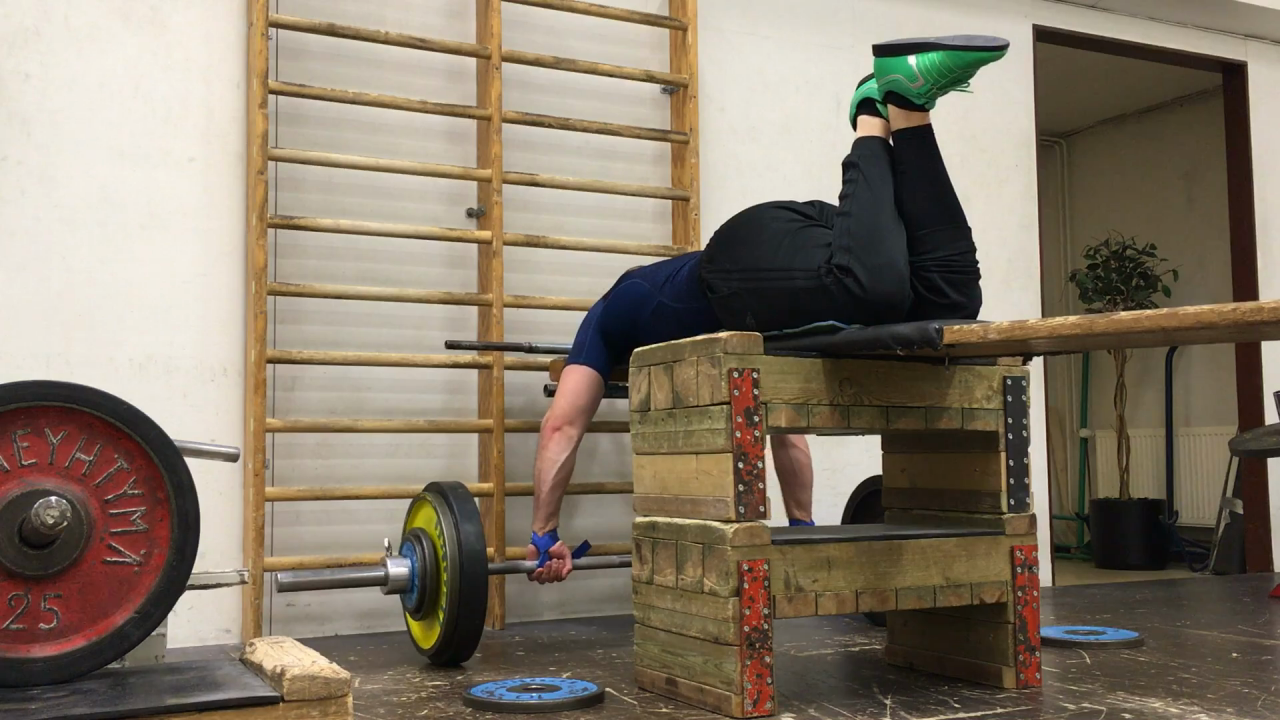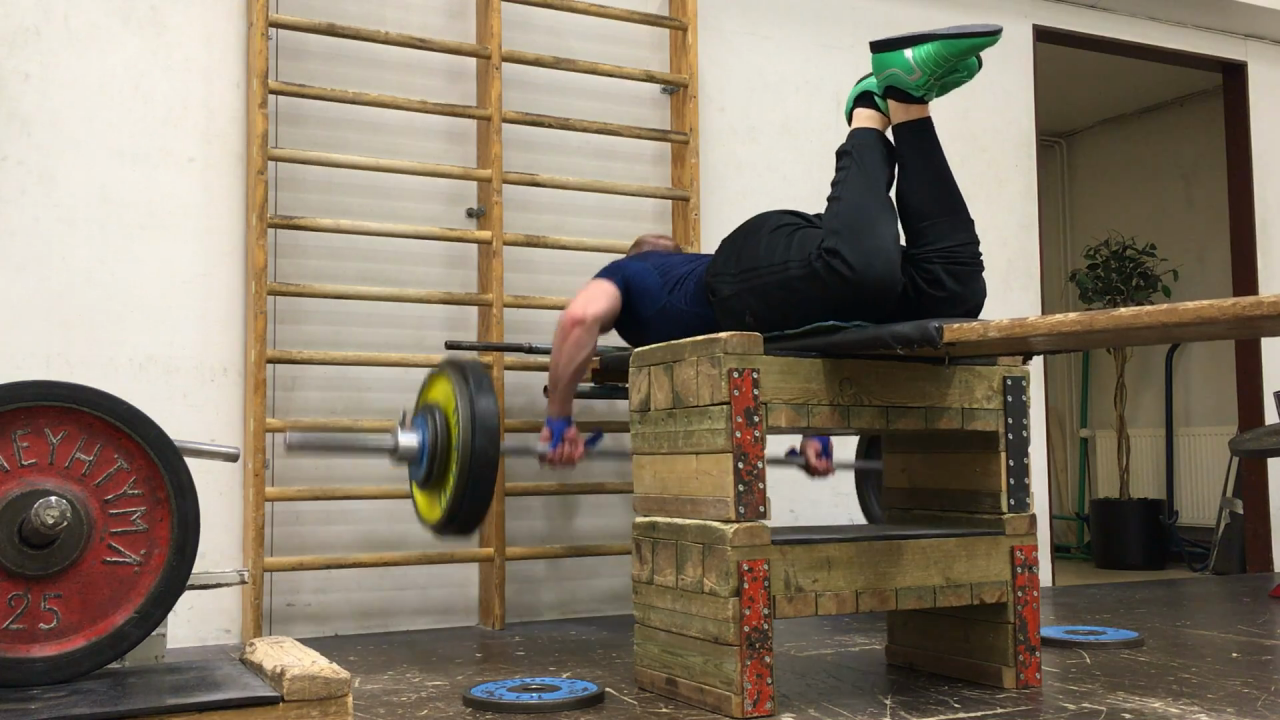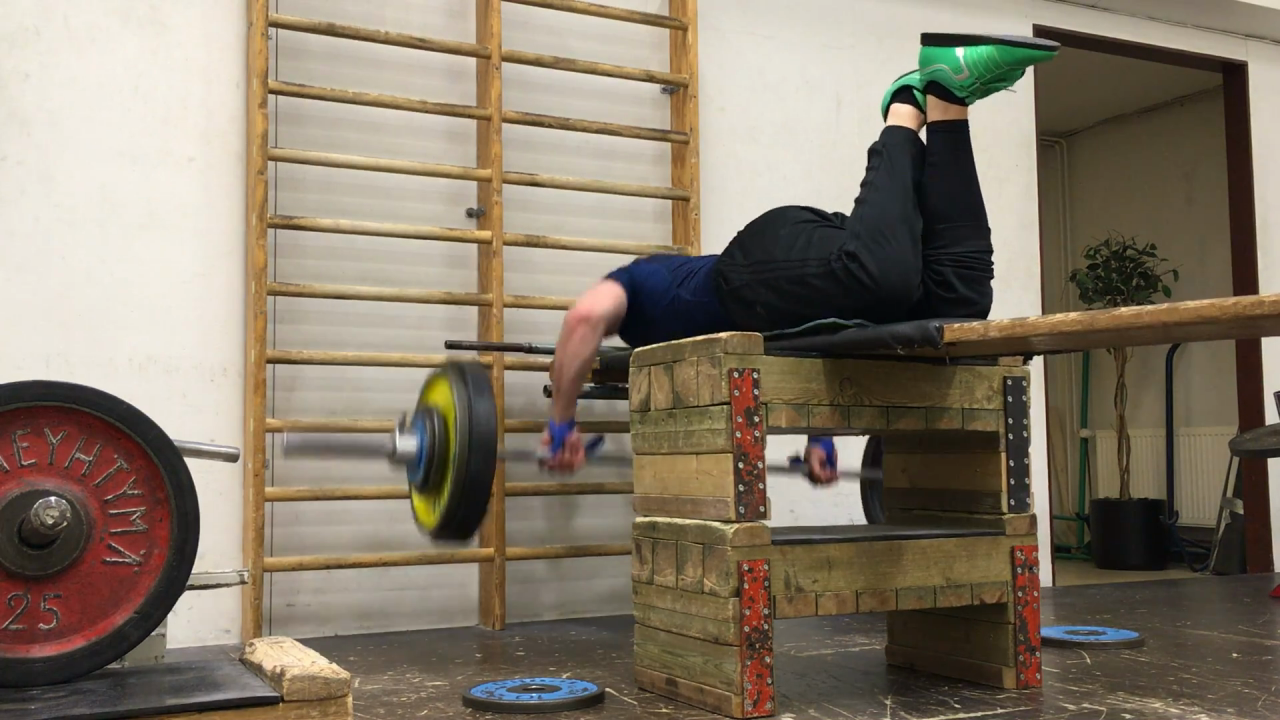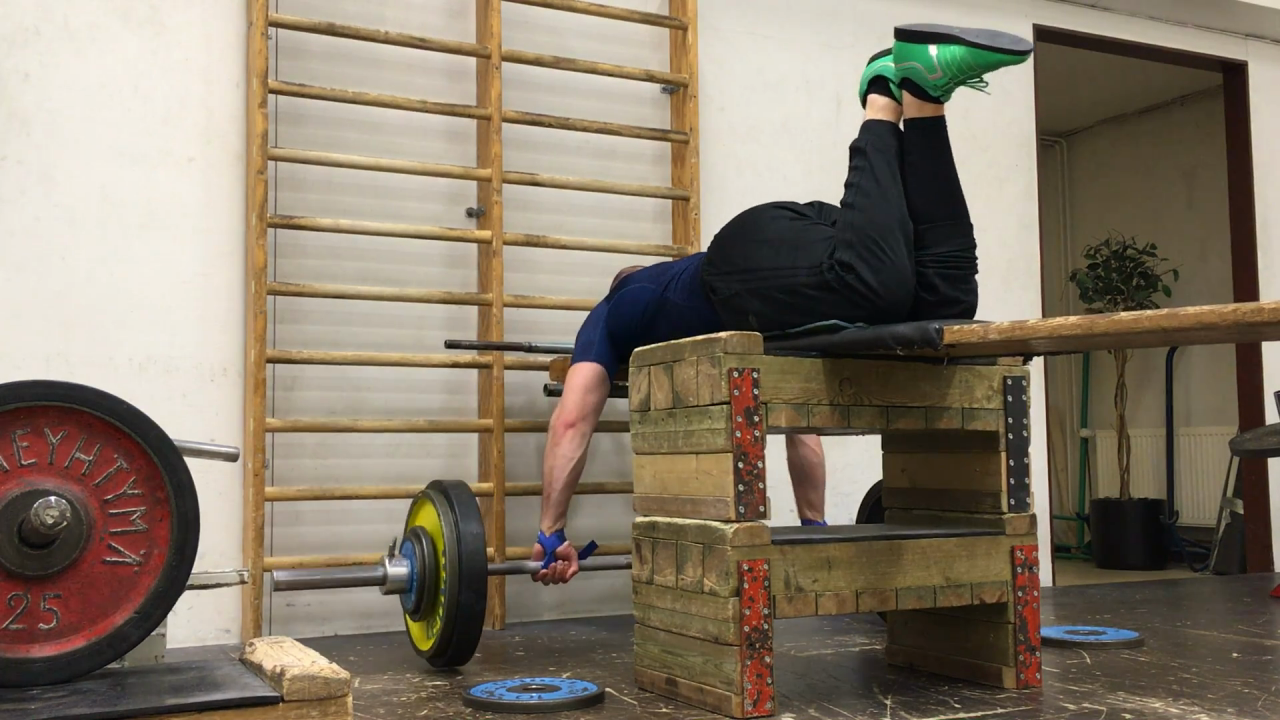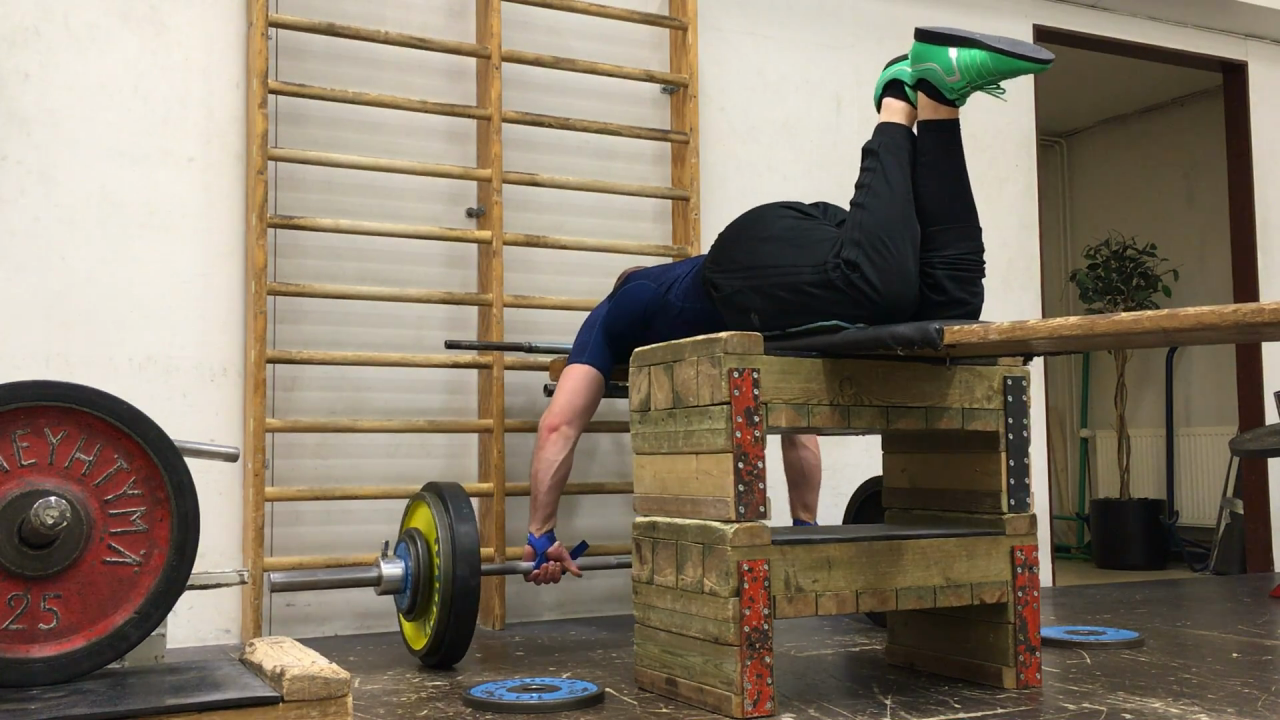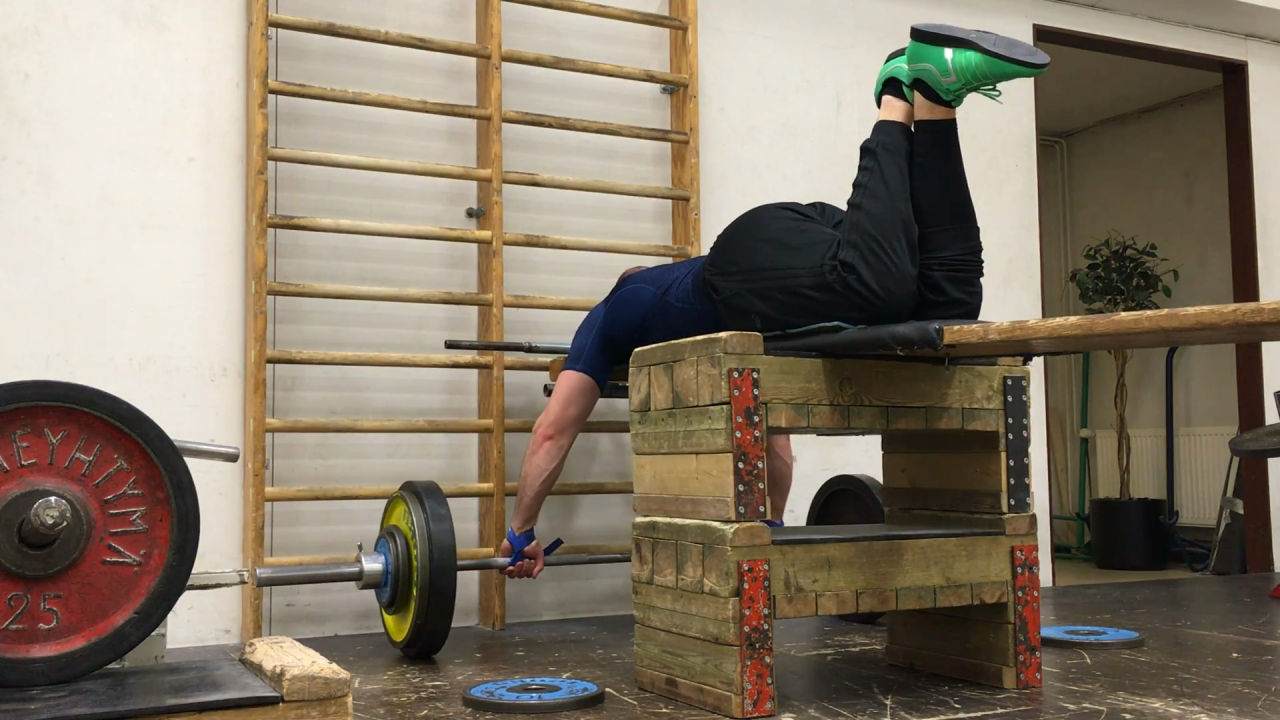
dt=0.5s
person 1, frame 1
left shoulder: (612, 315)
right shoulder: (738, 334)
left elbow: (563, 425)
right elbow: (783, 425)
left wrist: (545, 535)
right wrist: (801, 526)
left hip: (751, 261)
left knee: (873, 288)
right knee: (949, 300)
left ankle: (873, 121)
person 1, frame 2
left shoulder: (629, 274)
left elbow: (582, 317)
left wrist: (559, 419)
right wrist: (816, 429)
left hip: (754, 274)
right knee: (954, 285)
left ankle: (869, 114)
person 1, frame 3
left shoulder: (635, 283)
left elbow: (585, 316)
left wrist: (562, 424)
right wrist: (820, 433)
left hip: (768, 266)
right knee: (960, 297)
left ankle: (905, 110)
right ankle: (943, 97)
person 1, frame 4
left shoulder: (613, 317)
left elbow: (572, 421)
left wrist: (552, 534)
right wrist: (815, 527)
left hip: (759, 263)
left knee: (907, 292)
left ankle: (884, 100)
person 1, frame 5
left shoulder: (614, 316)
right shoulder: (704, 327)
left elbow: (558, 426)
right elbow: (797, 426)
left wrist: (541, 535)
right wrist: (805, 525)
left hip: (758, 260)
left knee: (882, 285)
right knee: (952, 302)
left ankle: (898, 107)
right ankle: (934, 93)
person 1, frame 6
left shoulder: (611, 318)
left elbow: (554, 431)
right elbow: (772, 432)
left wrist: (521, 534)
right wrist: (773, 526)
left hip: (755, 262)
left knee: (878, 287)
right knee: (950, 302)
left ankle: (898, 104)
right ankle: (929, 94)
